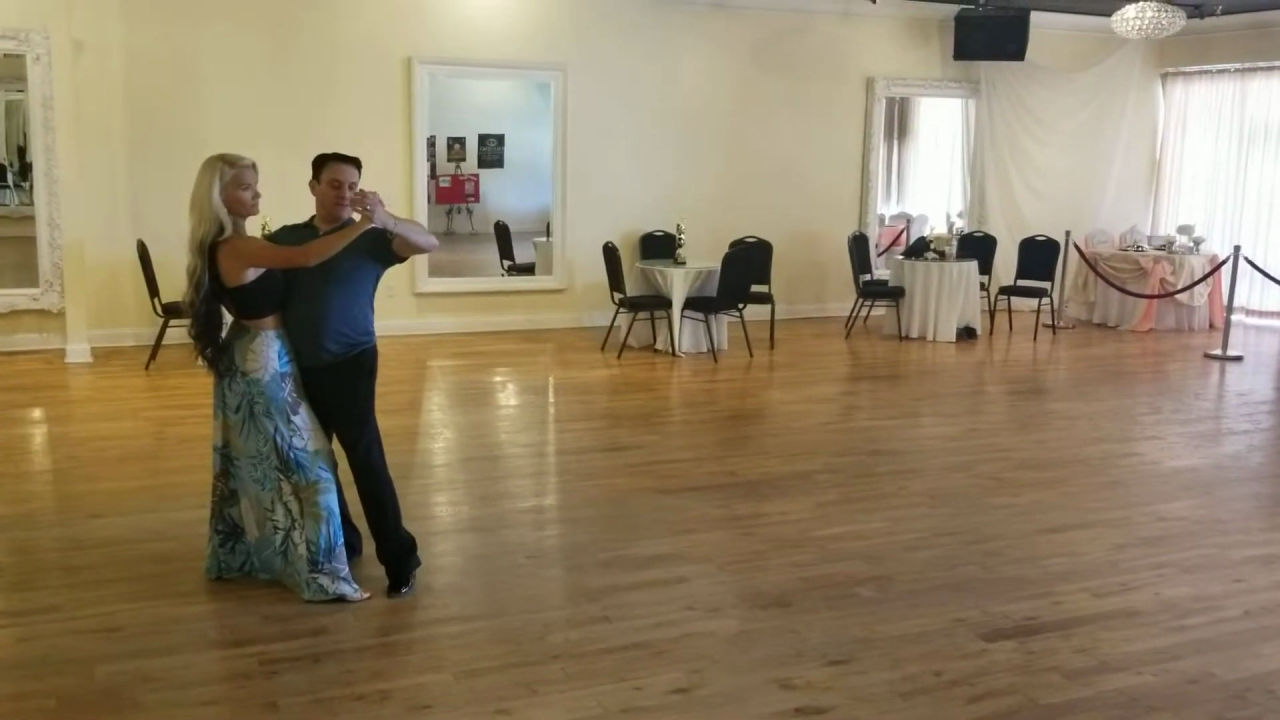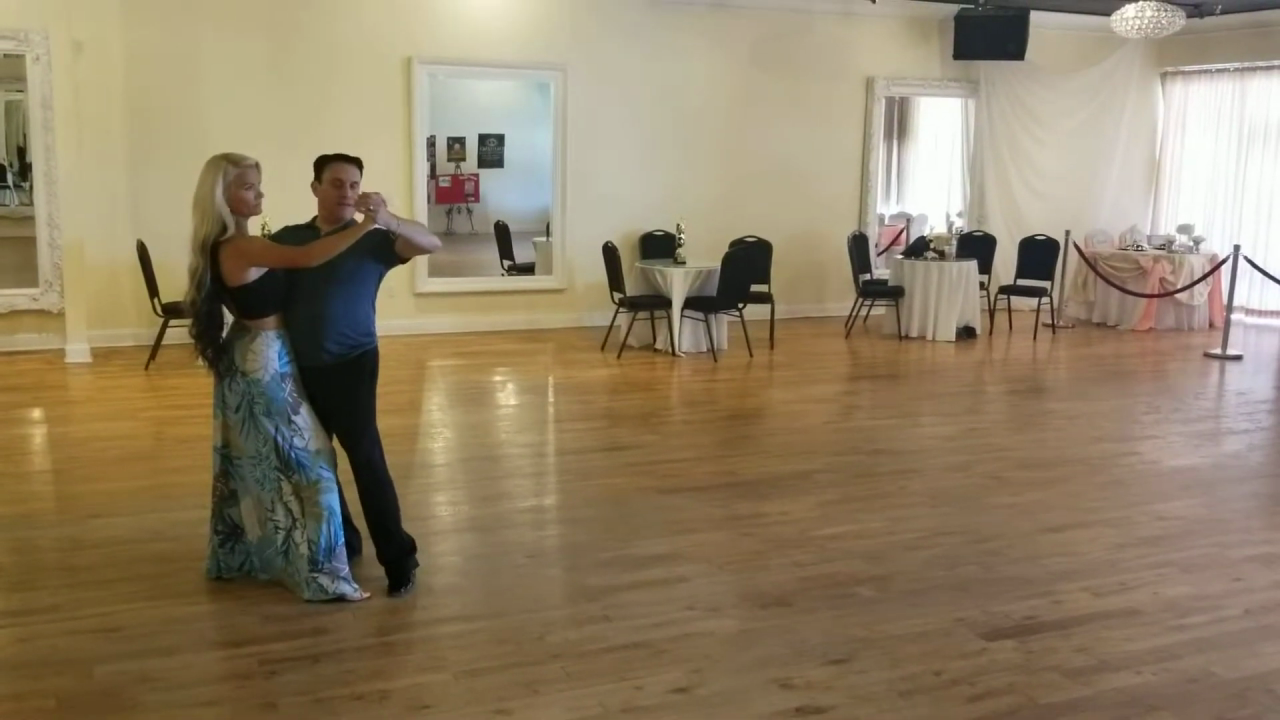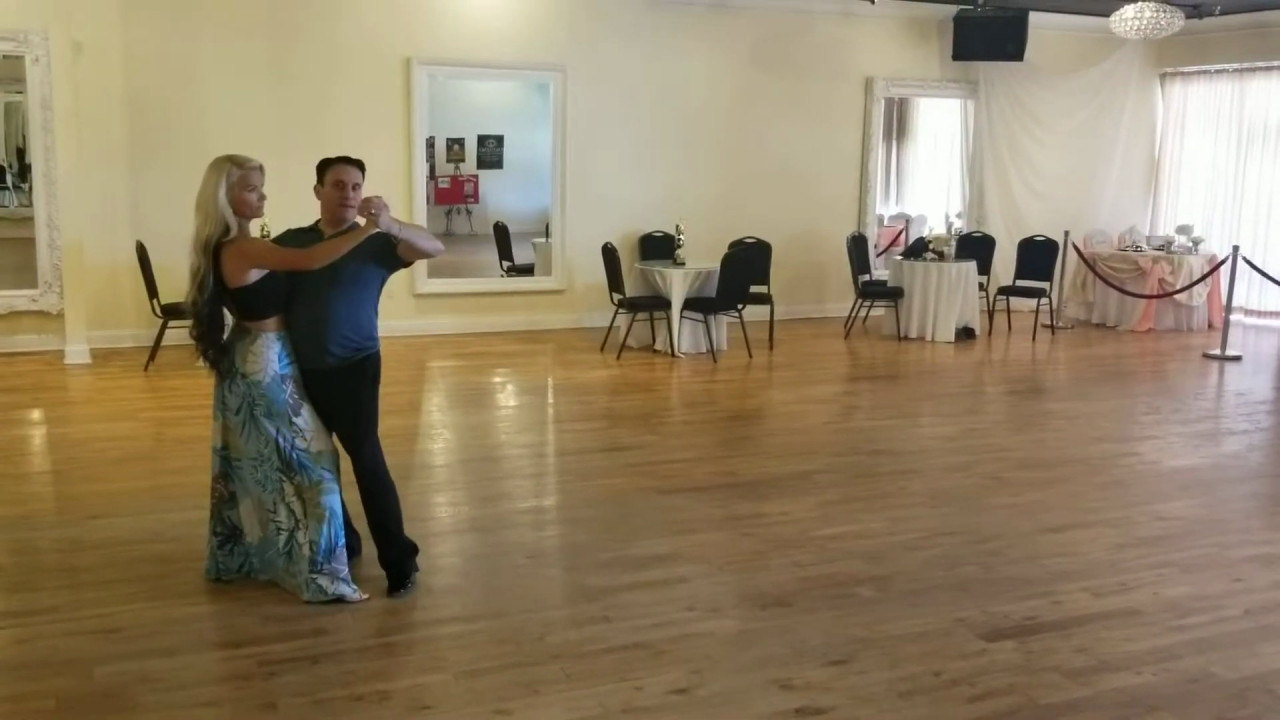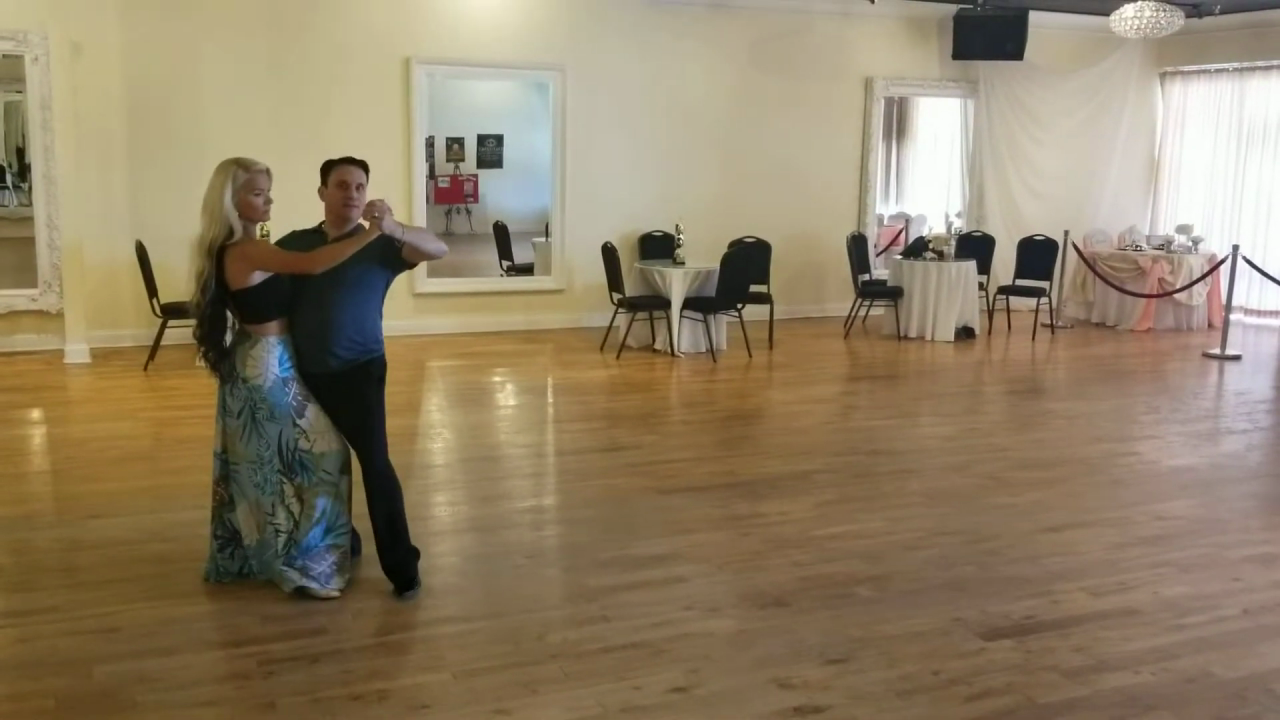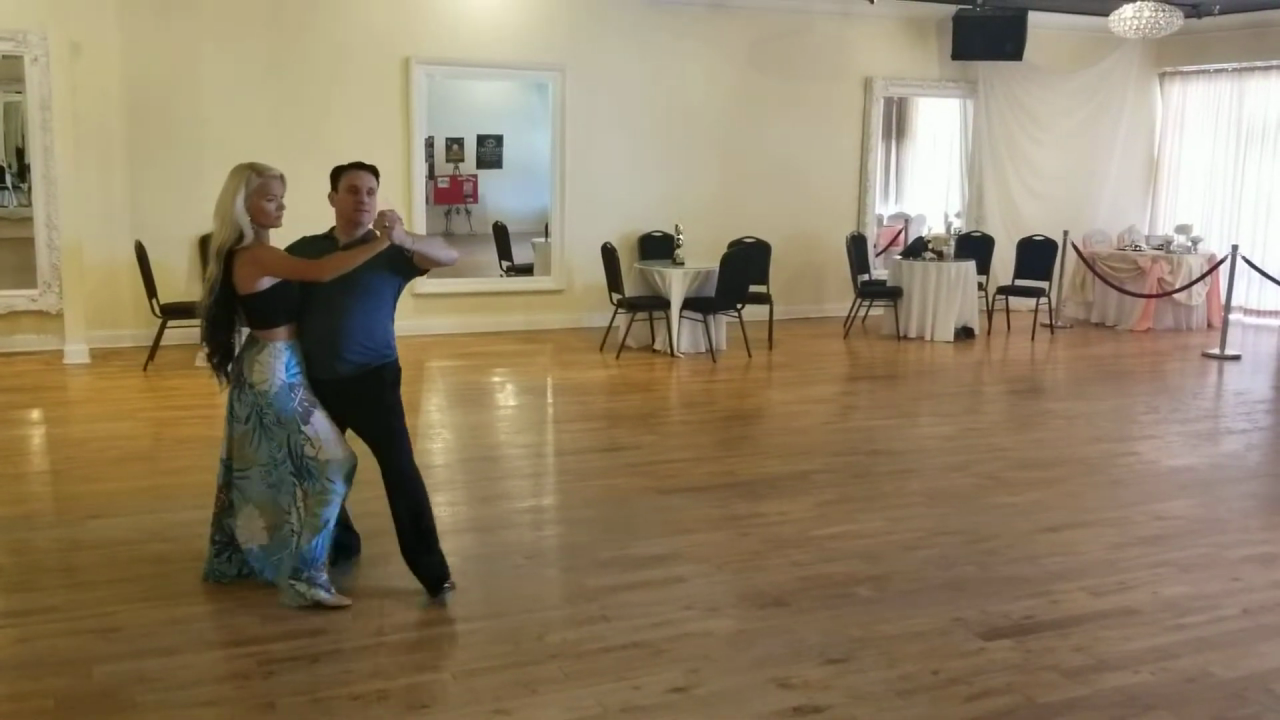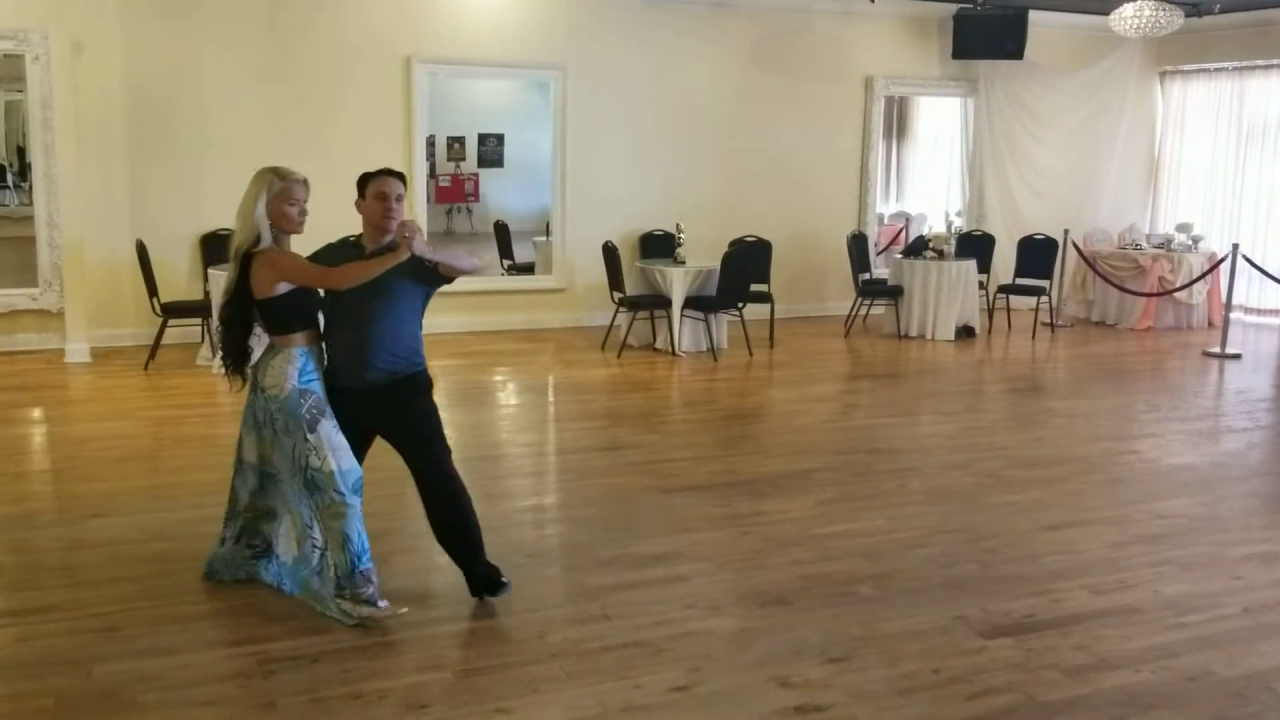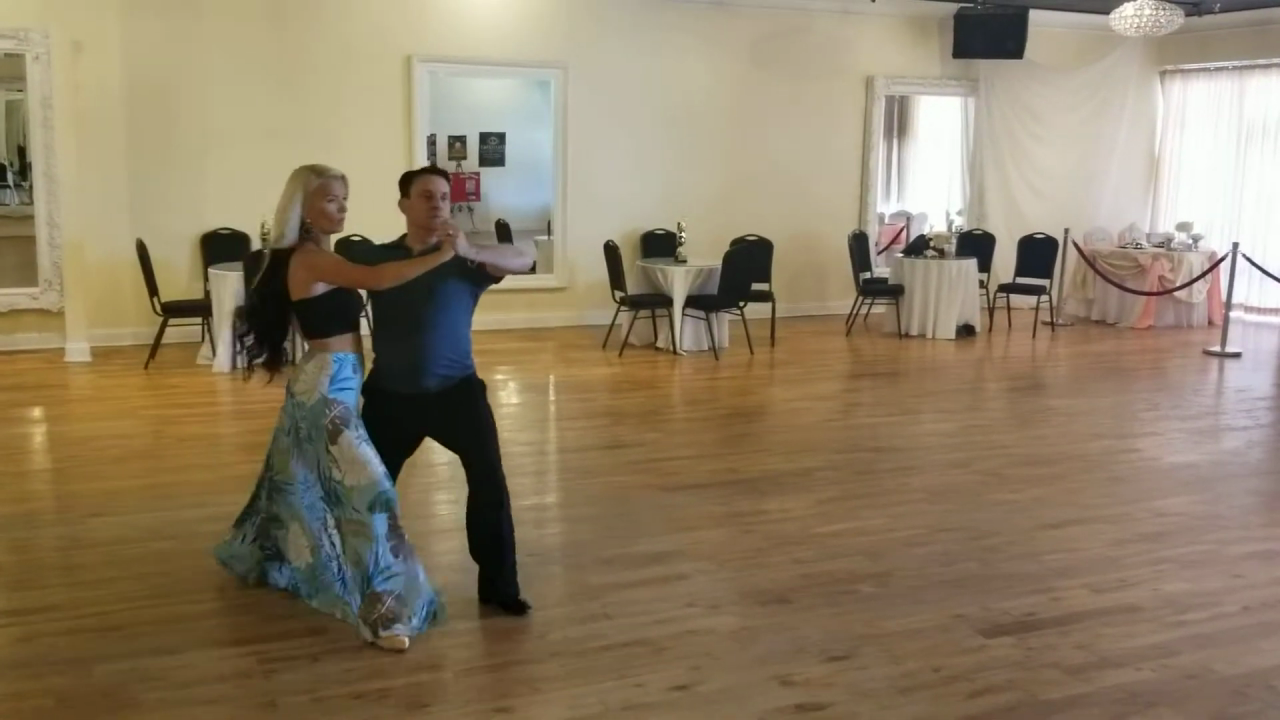
dt=0.2s
person 1, frame 1
left shoulder: (223, 246)
right shoulder: (238, 247)
right elbow: (305, 257)
right wrist: (363, 224)
left hip: (245, 359)
right hip: (264, 362)
left knee: (250, 464)
right knee: (306, 464)
left ankle: (238, 557)
right ankle: (321, 573)
person 1, frame 2
left shoulder: (225, 246)
right shoulder: (241, 247)
right elbow: (308, 258)
right wrist: (365, 225)
left hip: (246, 358)
right hip: (264, 362)
left knee: (251, 464)
right knee: (307, 464)
left ankle: (238, 557)
right ankle: (320, 573)
person 1, frame 3
left shoulder: (226, 247)
right shoulder: (243, 249)
right elbow: (310, 260)
right wrist: (368, 229)
left hip: (245, 361)
right hip: (265, 363)
left knee: (250, 466)
right knee: (310, 464)
left ankle: (237, 558)
right ankle: (320, 574)
person 1, frame 4
left shoulder: (231, 250)
right shoulder: (247, 252)
right elbow: (312, 265)
right wrist: (371, 233)
left hip: (251, 364)
right hip: (267, 368)
left knee: (251, 468)
right knee: (323, 459)
left ankle: (239, 558)
right ankle: (303, 566)
person 1, frame 5
left shoulder: (246, 255)
right shoulder: (257, 256)
right elbow: (321, 272)
right wrist: (381, 243)
left hip: (261, 369)
right hip: (275, 372)
left knee: (255, 473)
right knee: (328, 466)
left ankle: (236, 559)
right ankle: (305, 578)
person 1, frame 6
left shoulder: (270, 259)
right shoulder: (273, 260)
right elbow: (338, 280)
right wrist: (401, 254)
left hip: (287, 375)
right hip: (292, 379)
left knee: (271, 480)
right knee: (336, 479)
left ankle: (241, 560)
right ankle: (354, 592)
person 1, frame 7
left shoulder: (313, 259)
right shoulder: (311, 259)
right elbow: (376, 279)
right wrist: (441, 256)
left hip: (326, 383)
right hip: (326, 387)
left knee: (297, 486)
right knee: (366, 491)
left ankle: (256, 559)
right ankle: (382, 613)
person 2, frame 1
left shoulder: (369, 239)
right shoulder: (285, 238)
left elbow: (428, 242)
left wrist: (384, 218)
left hip: (349, 365)
right hip: (298, 369)
left knee: (366, 460)
left ankle: (400, 558)
right ankle: (339, 541)
person 2, frame 2
left shoulder: (371, 241)
right shoulder: (287, 239)
left elbow: (430, 243)
left wrist: (387, 219)
left hip: (351, 366)
right hip: (299, 370)
left knee: (366, 460)
left ankle: (398, 558)
right ankle: (339, 542)
person 2, frame 3
left shoulder: (374, 244)
right shoulder: (290, 242)
left elbow: (433, 247)
left wrist: (389, 224)
left hip: (353, 370)
right hip: (300, 373)
left knee: (367, 462)
left ankle: (398, 560)
person 2, frame 4
left shoulder: (379, 246)
right shoulder: (294, 244)
left elbow: (438, 249)
left wrist: (393, 228)
left hip: (358, 373)
right hip: (304, 375)
left knee: (375, 463)
left ankle: (401, 564)
person 2, frame 5
left shoulder: (390, 253)
right shoulder: (304, 250)
left elbow: (448, 256)
left wrist: (404, 238)
left hip: (372, 378)
right hip: (315, 381)
left knee: (399, 467)
left ankle: (431, 568)
right ankle: (339, 544)
person 2, frame 6
left shoulder: (415, 260)
right shoulder: (330, 256)
left elbow: (473, 264)
left wrist: (426, 250)
left hip: (403, 387)
right hip: (343, 389)
left knee: (438, 474)
left ankle: (479, 570)
person 2, frame 7
left shoulder: (464, 260)
right shoulder: (372, 257)
left elbow: (522, 261)
left wrist: (469, 250)
left hip: (454, 390)
right hip: (389, 394)
left knee: (488, 477)
left ankle: (498, 583)
